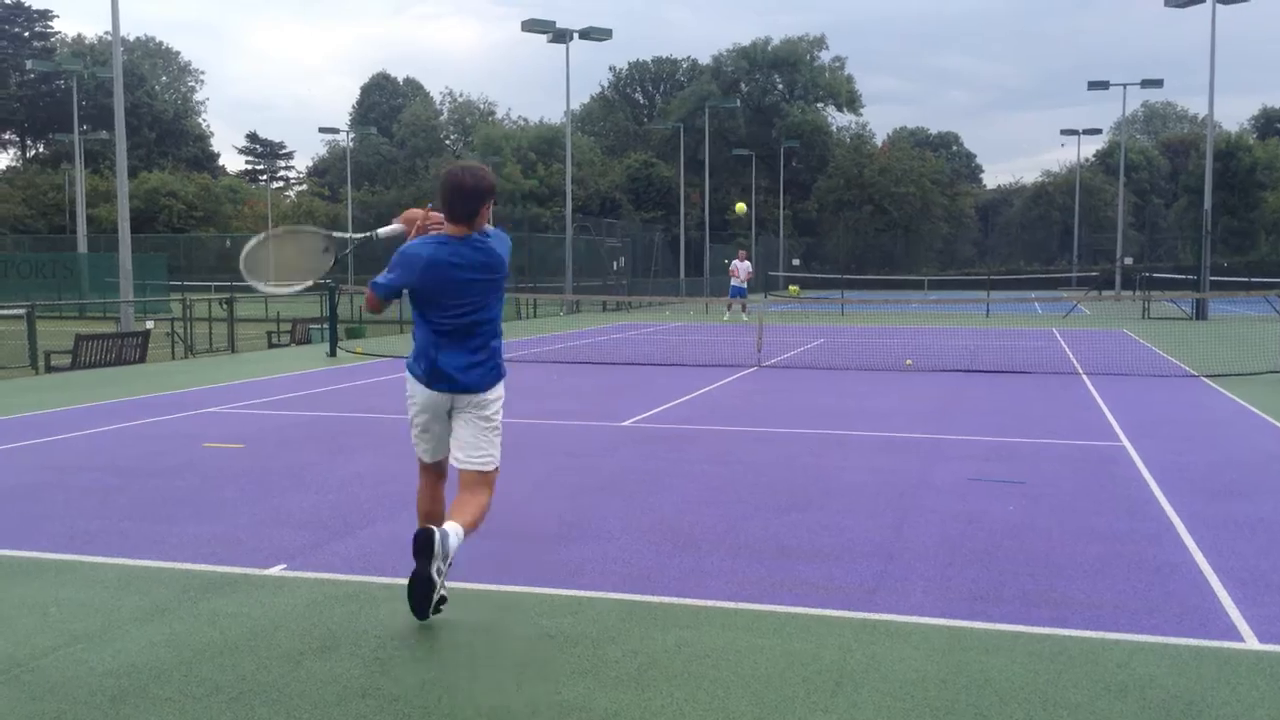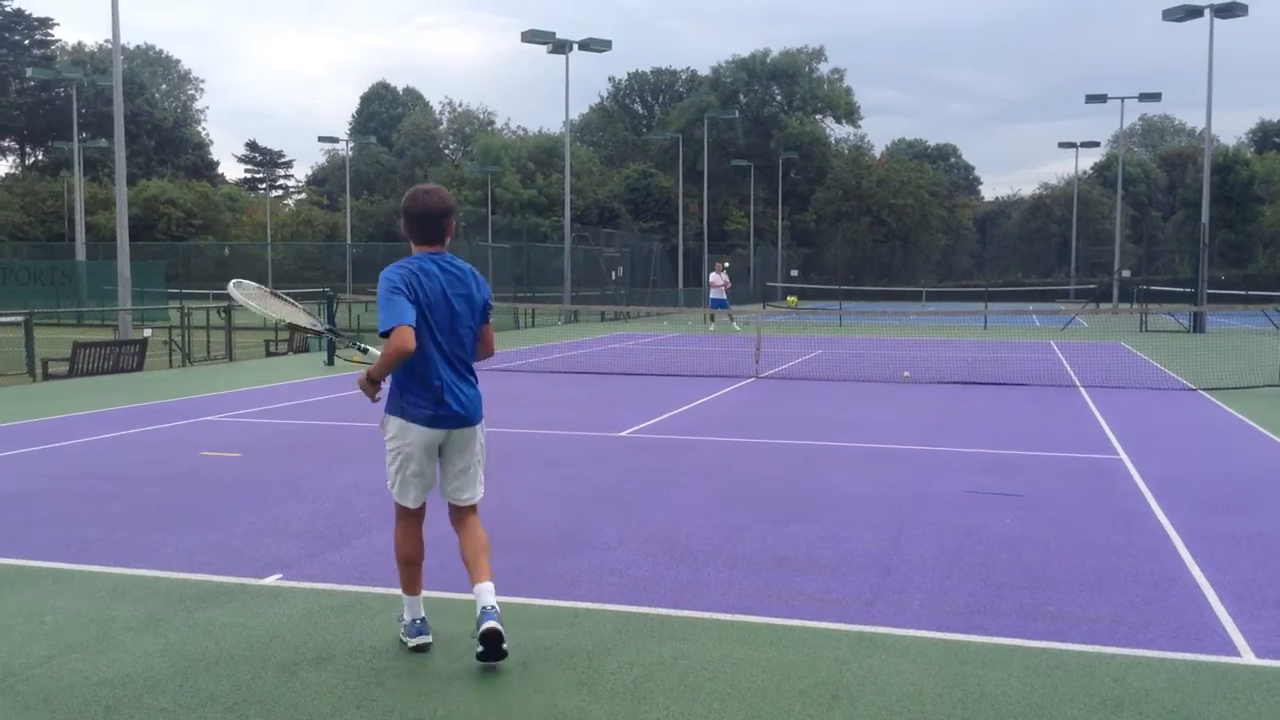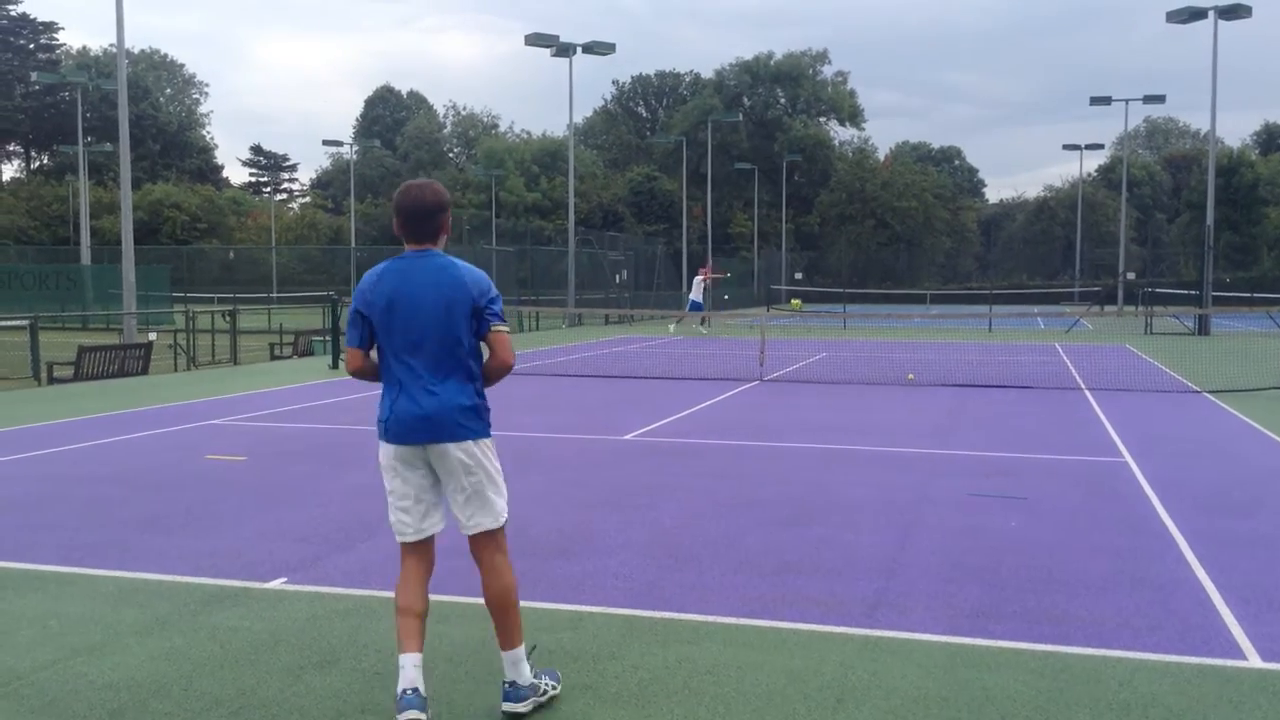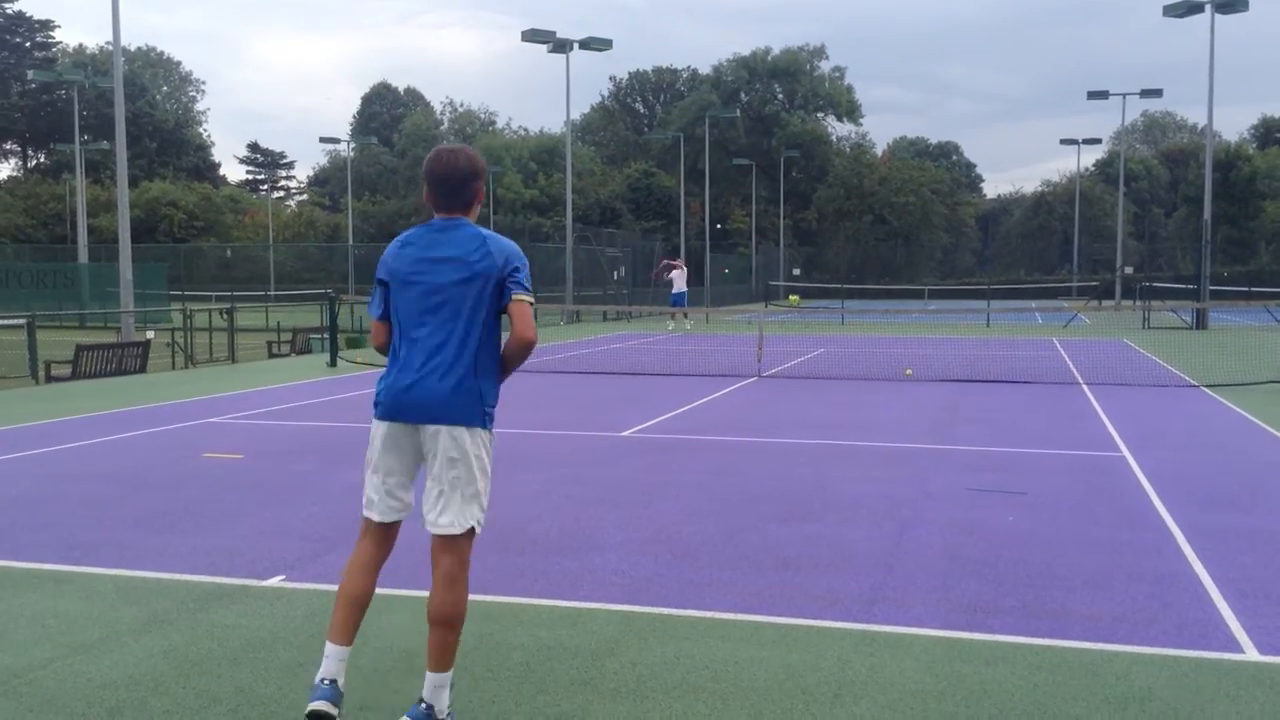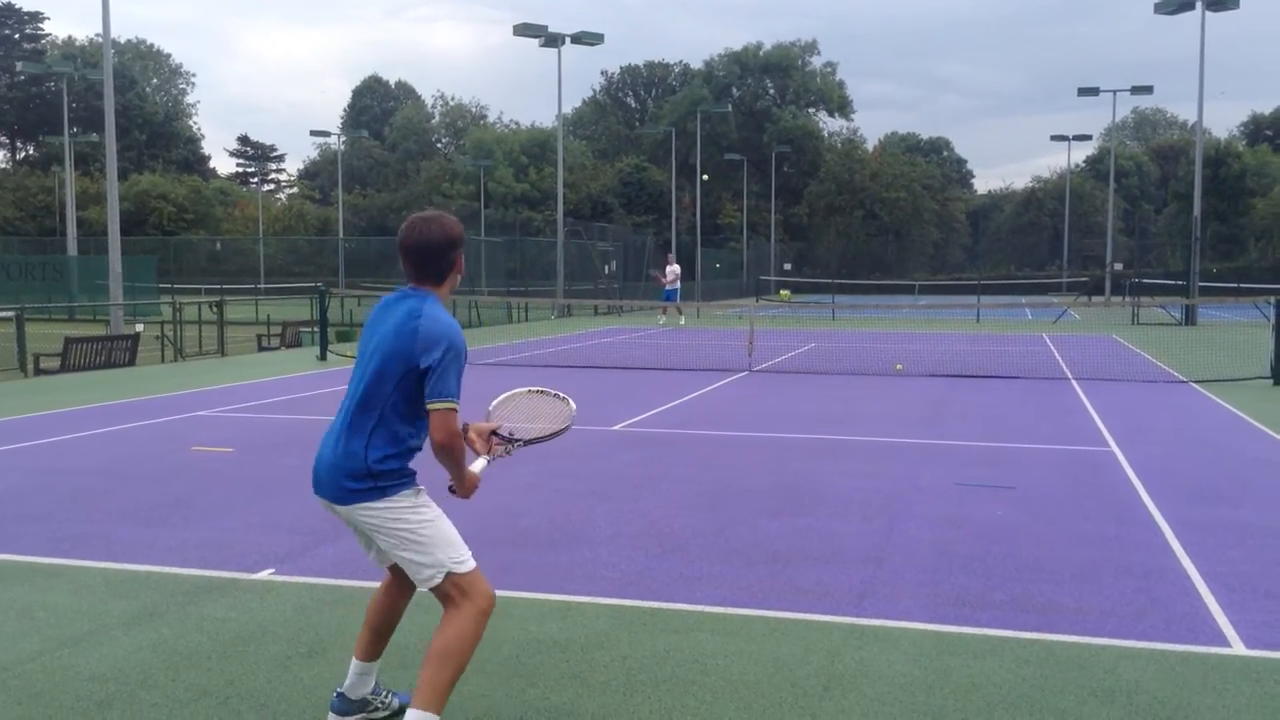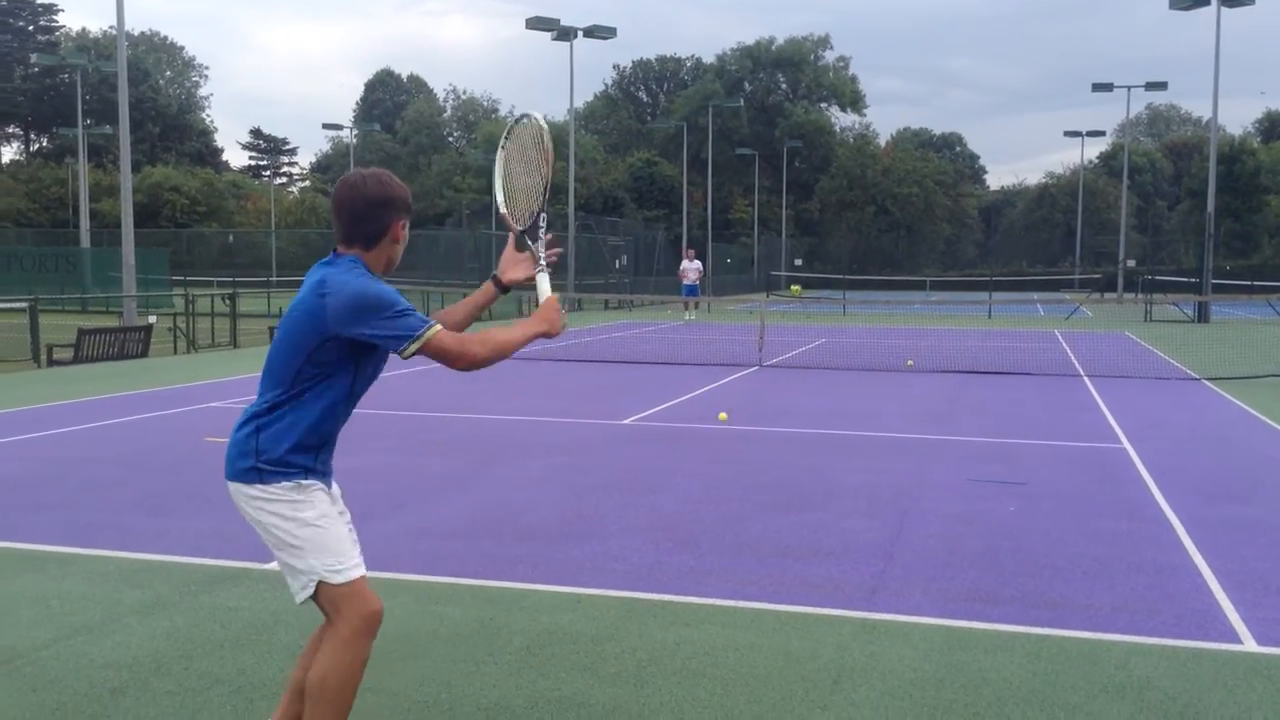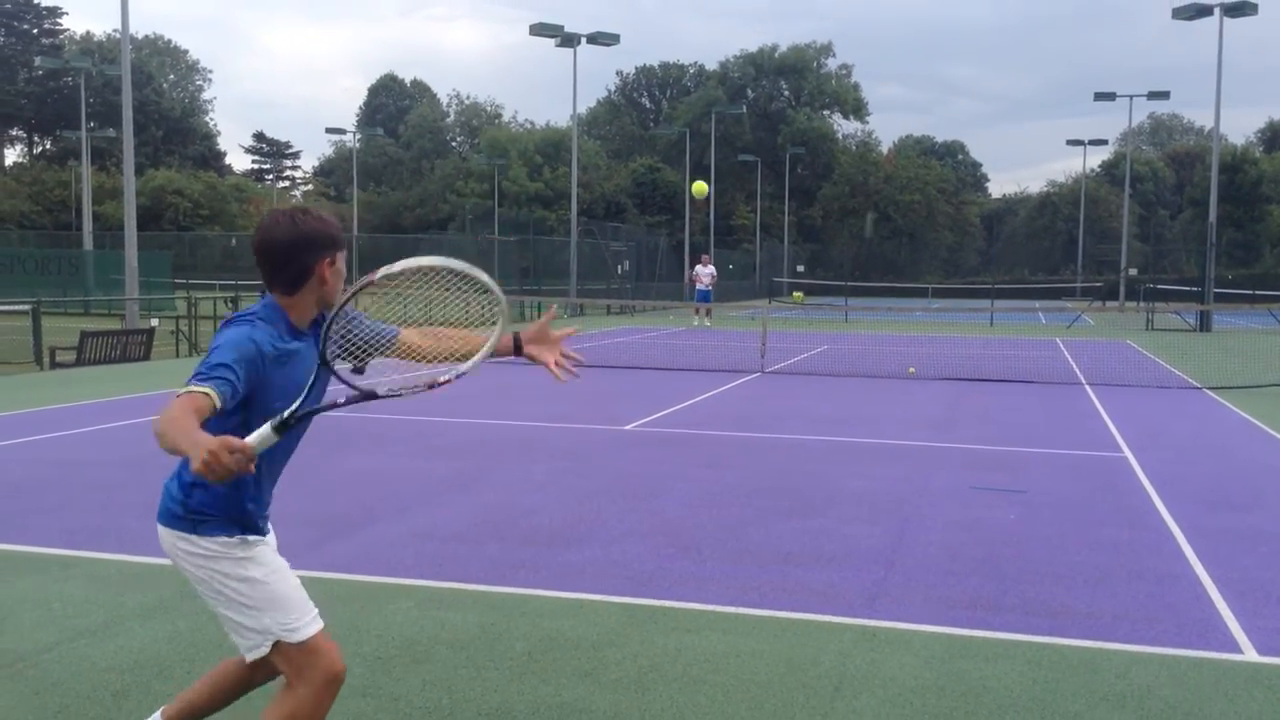
dt=0.5s
person 1, frame 1
left shoulder: (416, 256)
right shoulder: (499, 247)
left elbow: (373, 305)
right wrist: (430, 222)
left hip: (429, 381)
right hip: (481, 386)
left knee: (432, 475)
right knee: (477, 492)
left ankle: (430, 564)
right ankle: (441, 543)
person 1, frame 2
left shoulder: (397, 277)
right shoulder: (474, 279)
left elbow: (402, 344)
right elbow: (485, 348)
left wrist: (372, 376)
left hip: (411, 414)
right hip: (465, 414)
left knee: (409, 517)
right knee: (466, 516)
left ankle: (416, 619)
right ankle: (488, 612)
person 1, frame 3
left shoulder: (372, 284)
right shoulder: (474, 281)
left elbow: (356, 365)
right elbow: (503, 360)
left hip: (400, 432)
right hip: (462, 428)
left knee: (415, 559)
right knee: (490, 551)
person 1, frame 4
left shoulder: (397, 251)
right shoulder: (503, 253)
left elbow: (380, 339)
right elbow: (523, 336)
right wrist: (493, 374)
left hip: (396, 406)
right hip: (459, 414)
left knee: (373, 539)
right knee: (451, 556)
person 1, frame 5
left shoulder: (386, 308)
right shoulder: (441, 332)
right elbow: (442, 435)
left wrist: (467, 430)
right wrist: (462, 476)
left hip: (336, 474)
right hip: (378, 483)
left knee: (405, 571)
right knee: (472, 598)
person 1, frame 6
left shoulder: (349, 281)
right shoulder: (351, 292)
left elbow: (437, 334)
right elbow: (460, 353)
left wrist: (498, 282)
right wrist: (535, 327)
left hip: (300, 469)
right hip: (271, 477)
left knee: (350, 610)
right knee: (358, 614)
person 1, frame 7
left shoulder: (322, 328)
right shoulder: (246, 341)
left elbow: (418, 345)
right elbow: (171, 419)
left wrist: (518, 344)
right wrist: (199, 444)
left hip: (239, 525)
right hip: (211, 531)
left knee: (278, 655)
right knee: (319, 669)
